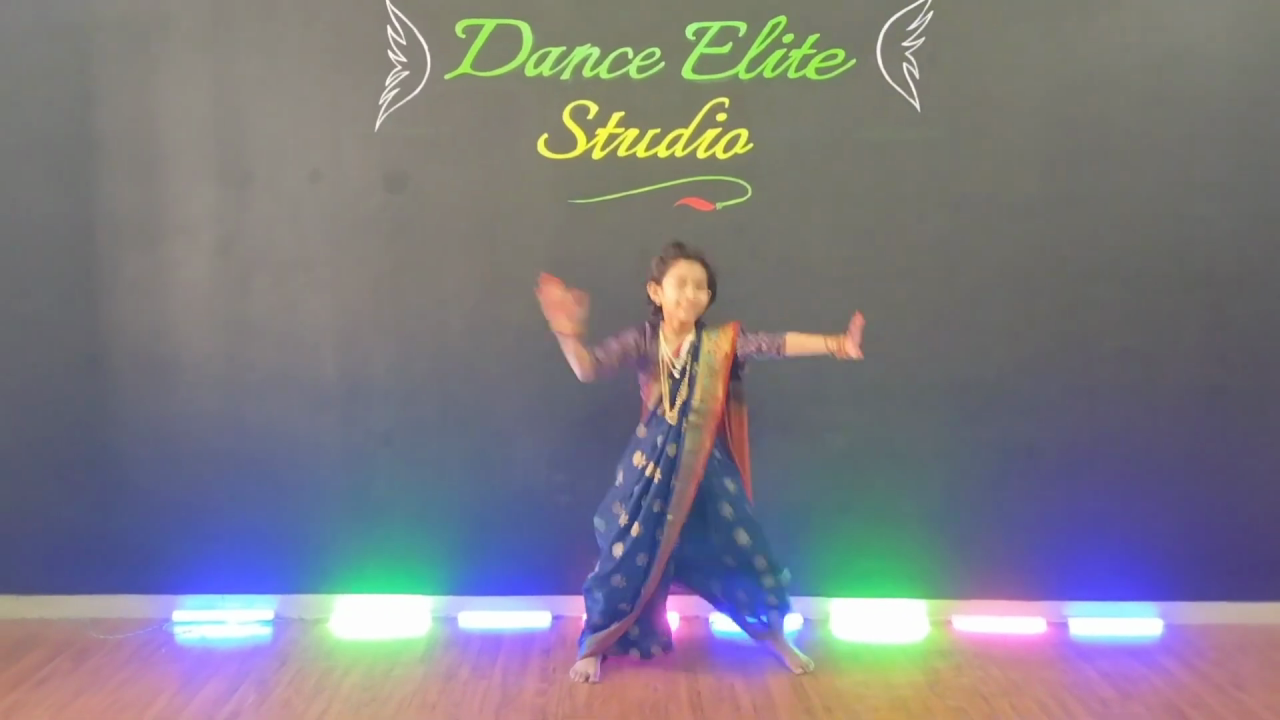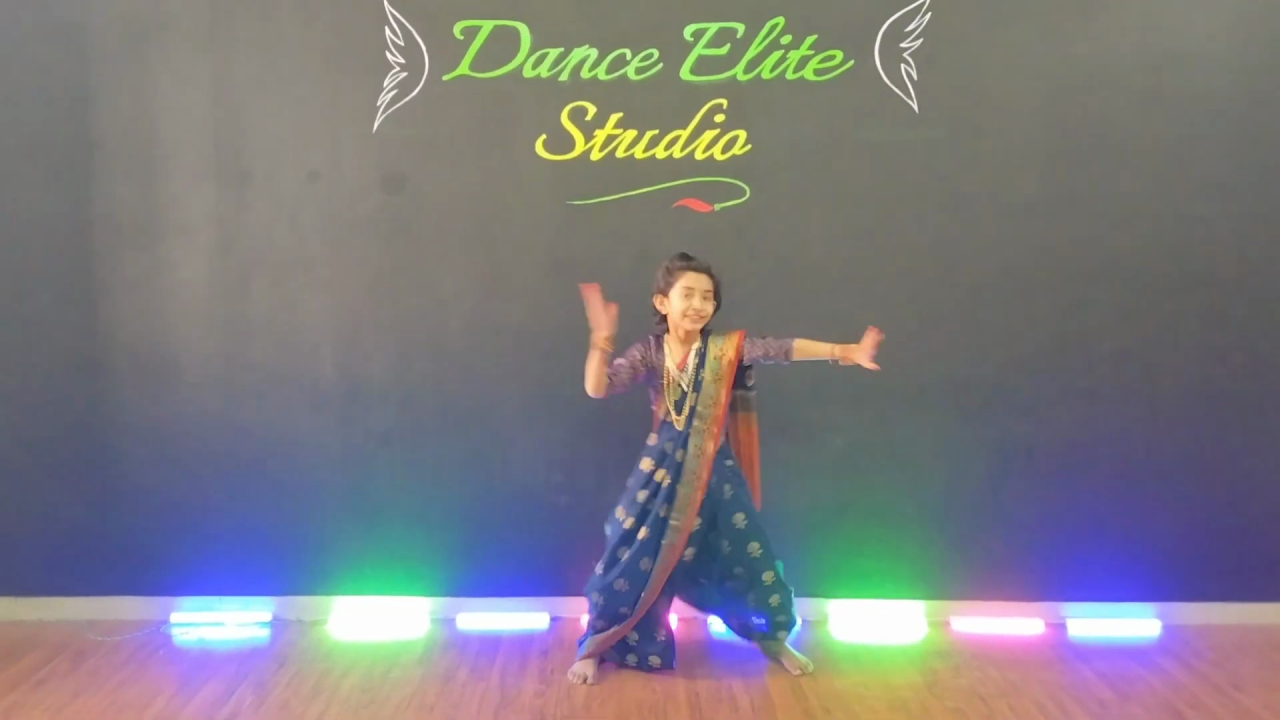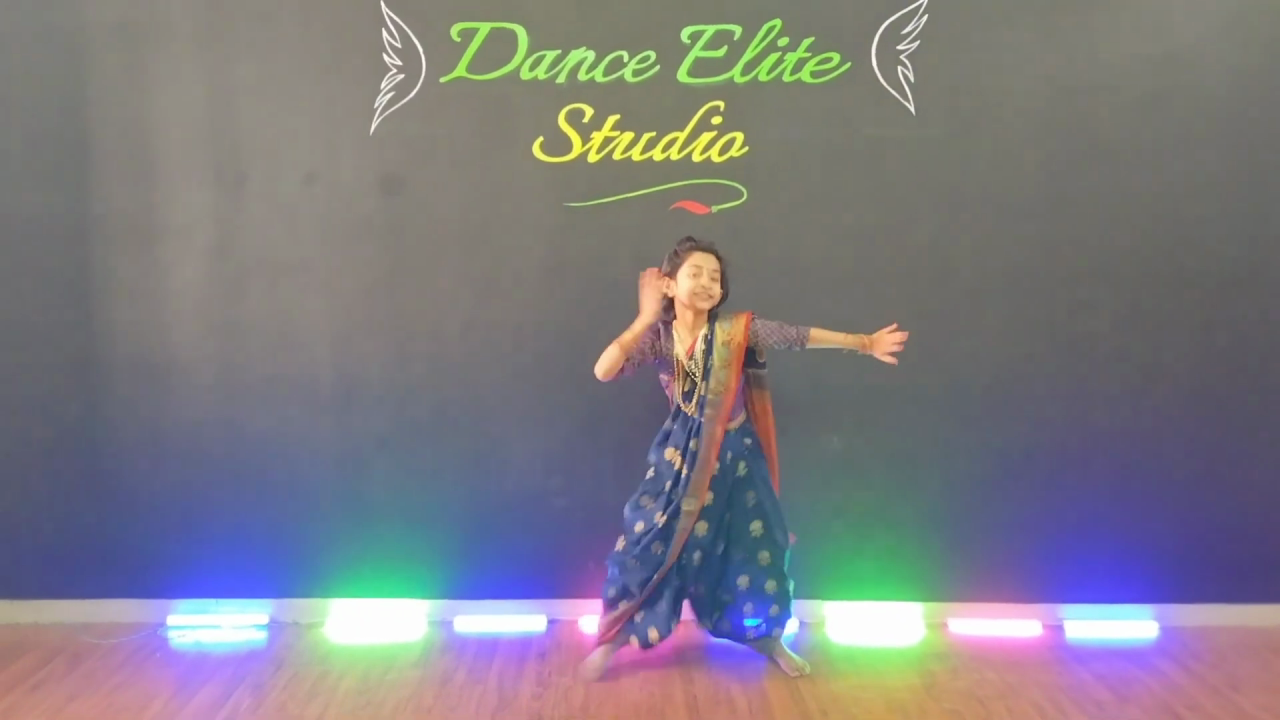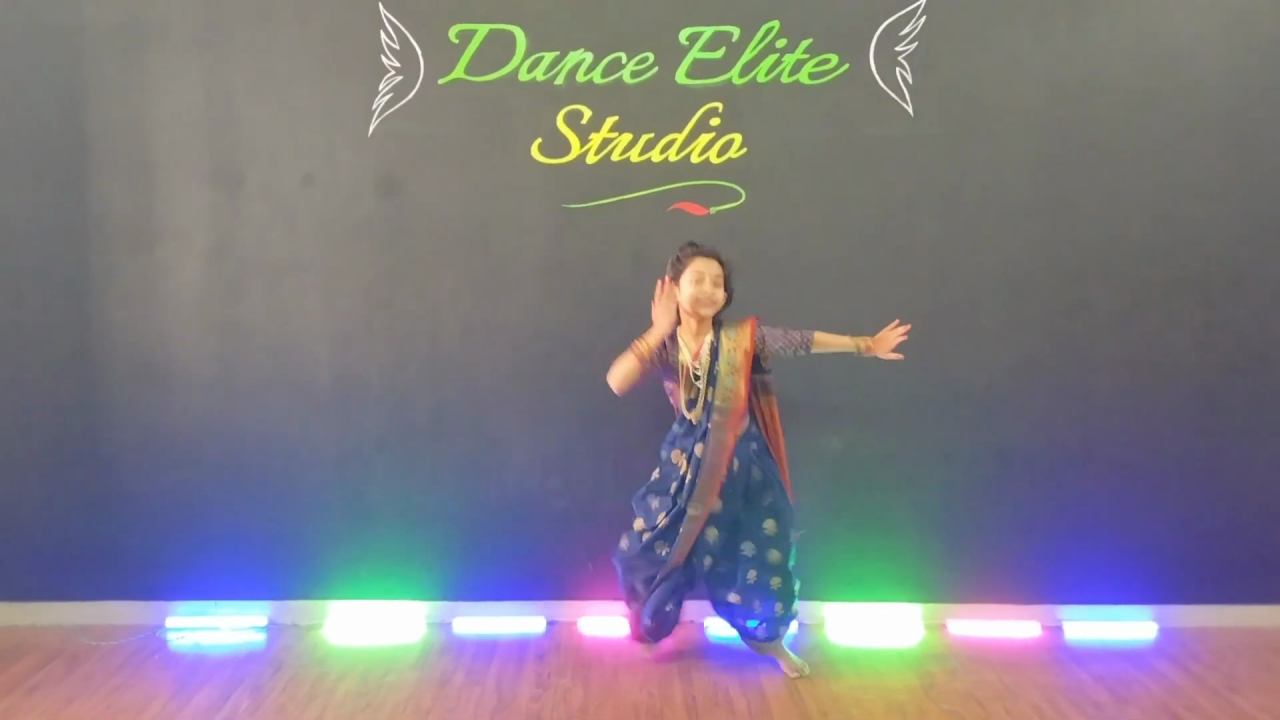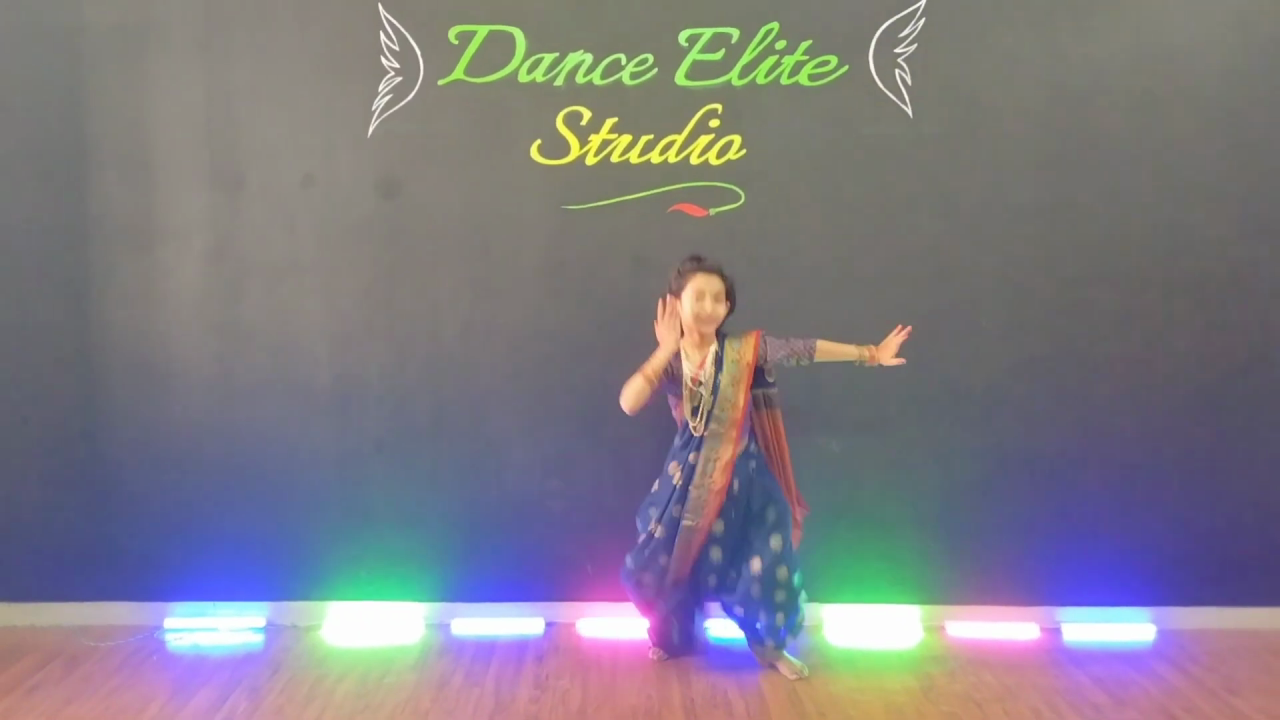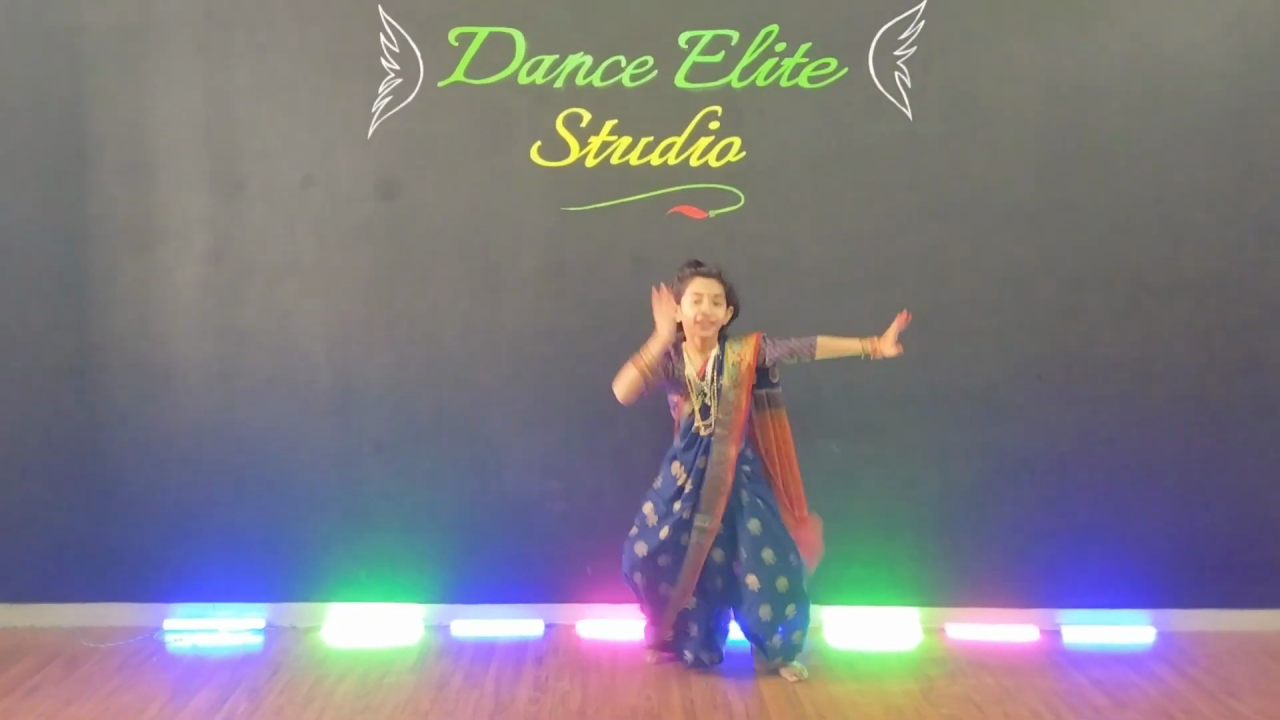
dt=0.1s
person 1, frame 1
left shoulder: (722, 341)
right shoulder: (638, 341)
left elbow: (777, 343)
right elbow: (586, 370)
left wrist: (835, 344)
right wrist: (568, 333)
left hip: (706, 467)
right hip: (650, 464)
left knee: (744, 550)
right knee: (627, 554)
left ankle: (774, 636)
right ankle: (597, 643)
person 1, frame 2
left shoulder: (730, 348)
right shoulder: (648, 353)
left elbow: (786, 349)
right elbow: (598, 389)
left wrist: (849, 353)
right wrist: (601, 340)
left hip: (716, 472)
right hip: (662, 471)
left knee: (751, 557)
right knee: (630, 559)
left ankle: (773, 640)
right ankle: (594, 648)
person 1, frame 3
left shoulder: (738, 330)
right shoulder: (656, 338)
left elbow: (797, 336)
right elbow: (603, 372)
left wrist: (862, 344)
right wrist: (643, 322)
left hip: (734, 458)
right hip: (677, 457)
left knee: (756, 548)
right knee: (644, 544)
left ankle: (766, 638)
right ankle: (612, 636)
person 1, frame 4
left shoulder: (744, 337)
right shoulder: (663, 345)
left elbow: (802, 341)
right elbow: (617, 383)
left wrist: (868, 344)
right wrist: (658, 331)
left hip: (741, 461)
right hip: (686, 460)
left knee: (765, 547)
right knee: (650, 544)
left ankle: (767, 638)
right ankle: (652, 622)
person 1, frame 5
left shoulder: (748, 350)
right shoulder: (668, 362)
left elbow: (807, 351)
right elbow: (629, 403)
left wrist: (871, 353)
right wrist: (665, 350)
left hip: (744, 474)
right hip: (686, 475)
left knee: (770, 562)
right knee: (662, 562)
left ankle: (768, 644)
right ankle: (672, 635)
person 1, frame 6
left shoulder: (747, 352)
right shoulder: (667, 359)
left elbow: (807, 348)
right elbow: (623, 394)
left wrist: (872, 346)
right wrist: (660, 341)
left hip: (739, 477)
right hip: (686, 476)
left knee: (770, 567)
right knee: (650, 556)
left ankle: (772, 651)
right ankle: (671, 636)
